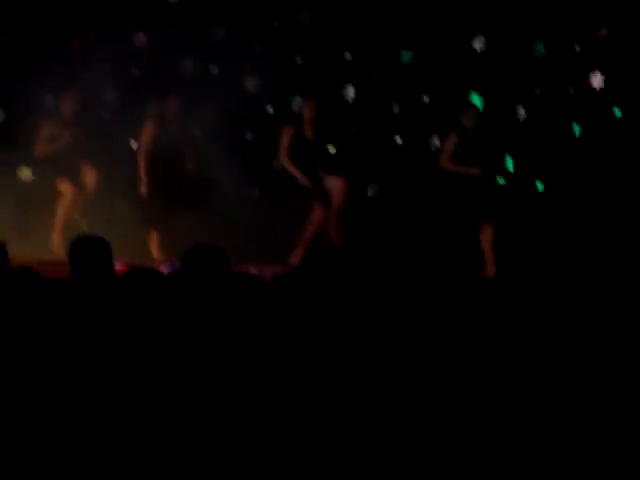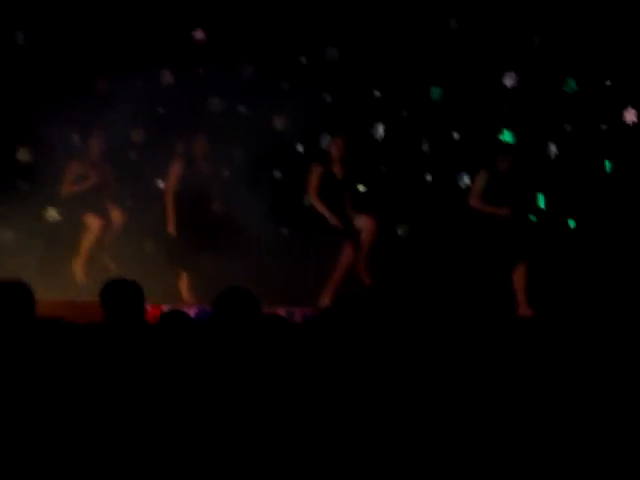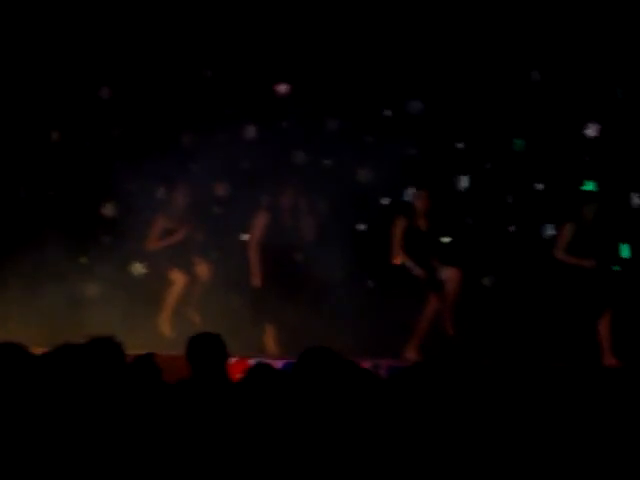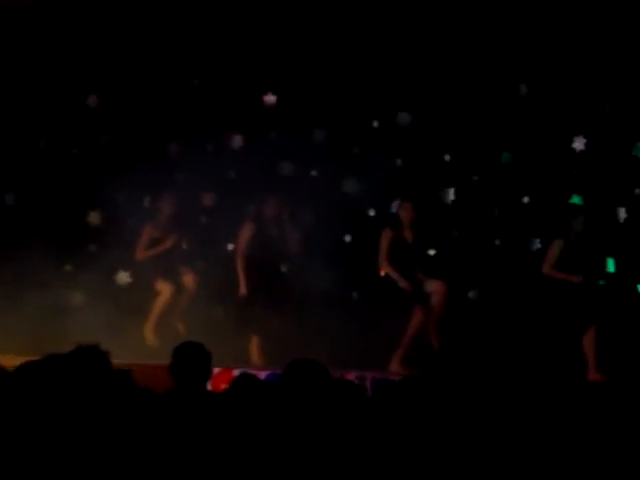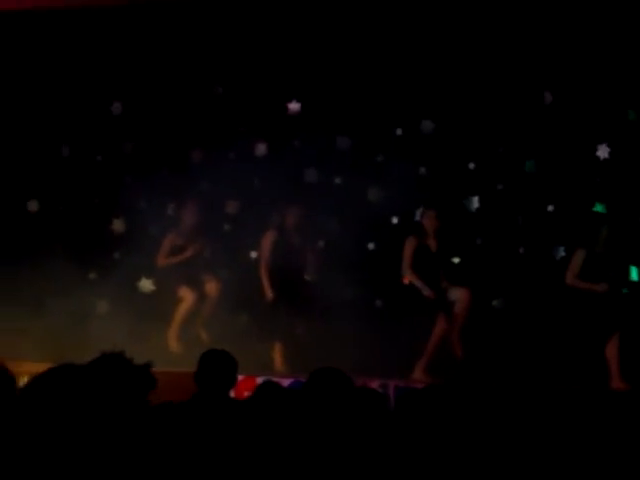
dt=0.4s
person 1, frame 1
left shoulder: (317, 133)
right shoulder: (291, 129)
right elbow: (283, 158)
left wrist: (321, 175)
right wrist: (301, 177)
left hip: (313, 178)
right hip: (293, 177)
person 1, frame 2
left shoulder: (345, 171)
right shoulder: (319, 168)
right elbow: (312, 197)
left wrist: (350, 213)
right wrist: (330, 216)
left hip: (342, 217)
right hip: (323, 216)
left ankle: (328, 296)
person 1, frame 3
left shoulder: (429, 223)
right shoulder: (404, 221)
left elbow: (431, 251)
right elbow: (397, 250)
left wrist: (436, 265)
right wrist: (415, 267)
left hip: (427, 269)
right hip: (408, 268)
left knee: (444, 288)
person 1, frame 4
left shoulder: (415, 235)
right shoulder: (390, 232)
left elbow: (416, 262)
right elbow: (383, 261)
left wrist: (421, 276)
right wrist: (400, 280)
left hip: (413, 280)
right hip: (394, 281)
person 1, frame 5
left shoulder: (439, 243)
right shoulder: (413, 240)
right elbow: (406, 269)
left wrist: (444, 284)
right wrist: (423, 287)
left hip: (436, 289)
right hip: (417, 289)
left knee: (464, 294)
person 2, frame 1
left shoulder: (180, 127)
right shoulder: (153, 124)
left elbow: (185, 152)
right elbow: (142, 152)
left wrist: (188, 164)
right wrist: (143, 180)
left hip: (174, 177)
right hip: (155, 176)
right knee: (158, 208)
right ankle: (156, 242)
person 2, frame 2
left shoulder: (207, 165)
right shoulder: (181, 163)
left elbow: (210, 192)
right elbow: (170, 192)
left wrist: (215, 204)
right wrist: (171, 220)
left hip: (201, 216)
right hip: (184, 216)
right knee: (185, 248)
right ankle: (185, 283)
person 2, frame 3
left shoulder: (295, 218)
right shoulder: (266, 215)
left elbow: (309, 238)
right elbow: (254, 245)
left wrist: (304, 213)
right wrist: (256, 273)
left hip: (288, 269)
right hip: (269, 268)
right knee: (273, 301)
right ankle: (271, 338)
person 2, frame 4
left shoulder: (280, 228)
right shoulder: (251, 226)
left elbow: (293, 249)
right elbow: (240, 255)
left wrist: (287, 224)
right wrist: (242, 283)
left hip: (274, 279)
right hip: (255, 278)
right knee: (260, 311)
right ankle: (256, 349)
person 2, frame 5
left shoulder: (301, 238)
right shoulder: (273, 235)
left elbow: (308, 264)
right elbow: (263, 264)
right wrist: (267, 288)
left hip: (296, 286)
right hip: (278, 286)
right knee: (284, 318)
right ankle: (278, 355)
person 3, frame 1
left shoulder: (475, 138)
right shoulder: (455, 136)
right elbow: (444, 162)
left wrist: (481, 170)
right wrist: (469, 170)
left hip: (475, 187)
right hip: (458, 188)
left knee: (486, 221)
left ankle: (489, 266)
person 3, frame 2
left shoulder: (509, 179)
right shoulder: (485, 175)
right elbow: (473, 201)
right wrist: (498, 211)
left hip: (506, 227)
right hip: (489, 227)
left knee: (519, 261)
left ankle: (522, 305)
person 3, frame 3
left shoulder: (595, 229)
right shoulder: (572, 227)
left elbow: (599, 254)
right elbow: (558, 253)
right wrist: (583, 262)
left hip: (593, 278)
right hip: (576, 278)
left knee: (604, 311)
left ankle: (607, 355)
person 3, frame 4
left shoulder: (583, 244)
right shoulder: (561, 242)
left elbow: (585, 270)
right elbow: (546, 269)
right wrist: (571, 278)
left hip: (579, 294)
right hip: (563, 294)
left knee: (589, 326)
left ankle: (592, 370)
person 3, frame 5
left shoulder: (608, 253)
right shoulder: (583, 252)
left elbow: (611, 278)
right elbow: (569, 279)
right wrist: (595, 287)
left hip: (604, 303)
right hip: (587, 304)
left knee: (613, 335)
left ankle: (615, 379)
person 4, frame 1
left shoulder: (76, 127)
right shoulder: (50, 125)
left elbow: (81, 149)
right elbow: (38, 151)
left wrist: (82, 161)
right wrist: (62, 142)
left hip: (71, 162)
right hip: (53, 165)
left knee: (92, 177)
right knee: (70, 190)
left ankle: (76, 209)
right ankle: (57, 235)
person 4, frame 2
left shoulder: (103, 166)
right shoulder: (77, 165)
left elbow: (110, 188)
right elbow: (64, 191)
left wrist: (109, 200)
right wrist: (88, 183)
left hip: (99, 201)
right hip: (80, 203)
left knee: (118, 217)
right knee: (98, 224)
left ankle: (104, 251)
right ankle: (79, 262)
person 4, frame 3
left shoulder: (187, 217)
right shoulder: (163, 218)
left elbow: (194, 239)
right elbow: (150, 246)
right wrist: (176, 237)
left hip: (184, 254)
right hip: (165, 257)
left knee: (205, 271)
right knee: (182, 279)
left ankle: (191, 307)
right ankle: (164, 318)
person 4, frame 4
left shoulder: (173, 226)
right shoulder: (150, 228)
left elbow: (177, 249)
right elbow: (139, 256)
right wrist: (164, 246)
left hip: (169, 263)
right hip: (151, 267)
left knee: (191, 281)
right knee: (168, 289)
left ankle: (176, 316)
right ankle: (149, 327)
person 4, frame 5
left shoulder: (197, 235)
right shoulder: (173, 236)
left elbow: (201, 257)
right elbow: (160, 262)
right wrist: (185, 255)
left hip: (193, 271)
right hip: (174, 274)
left knee: (214, 288)
right knee: (191, 296)
left ankle: (200, 325)
right ankle: (172, 333)
